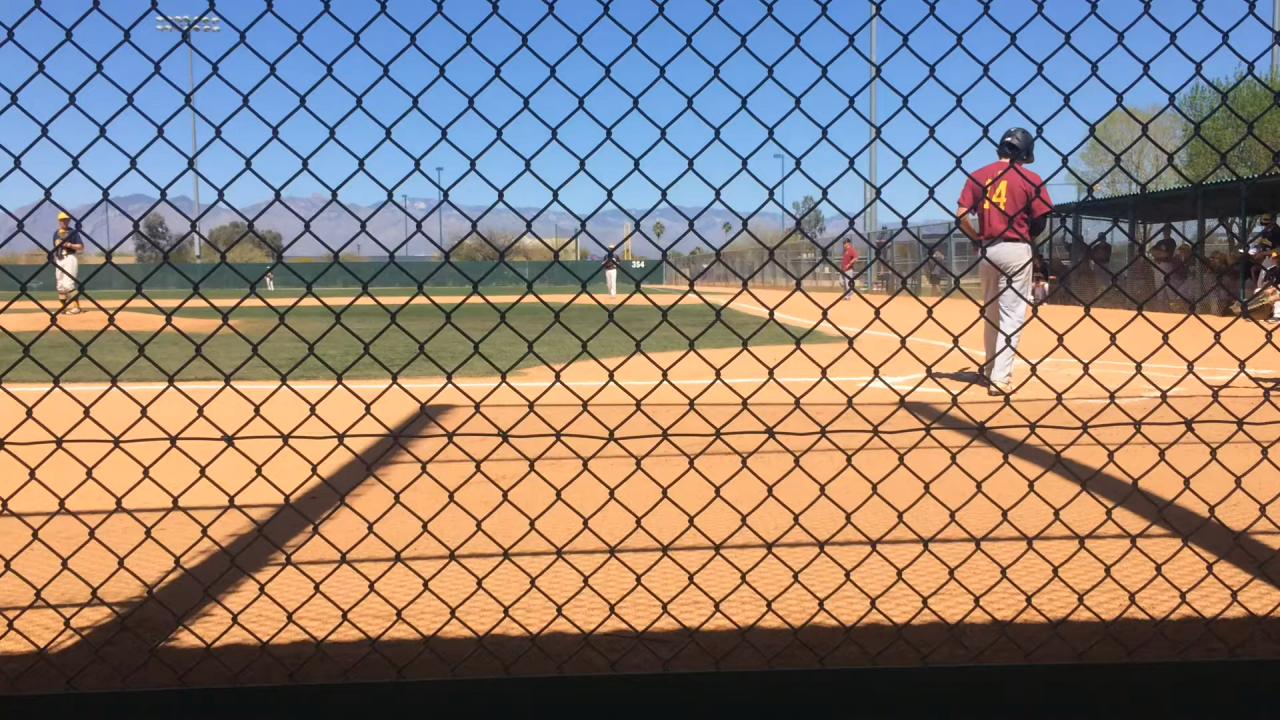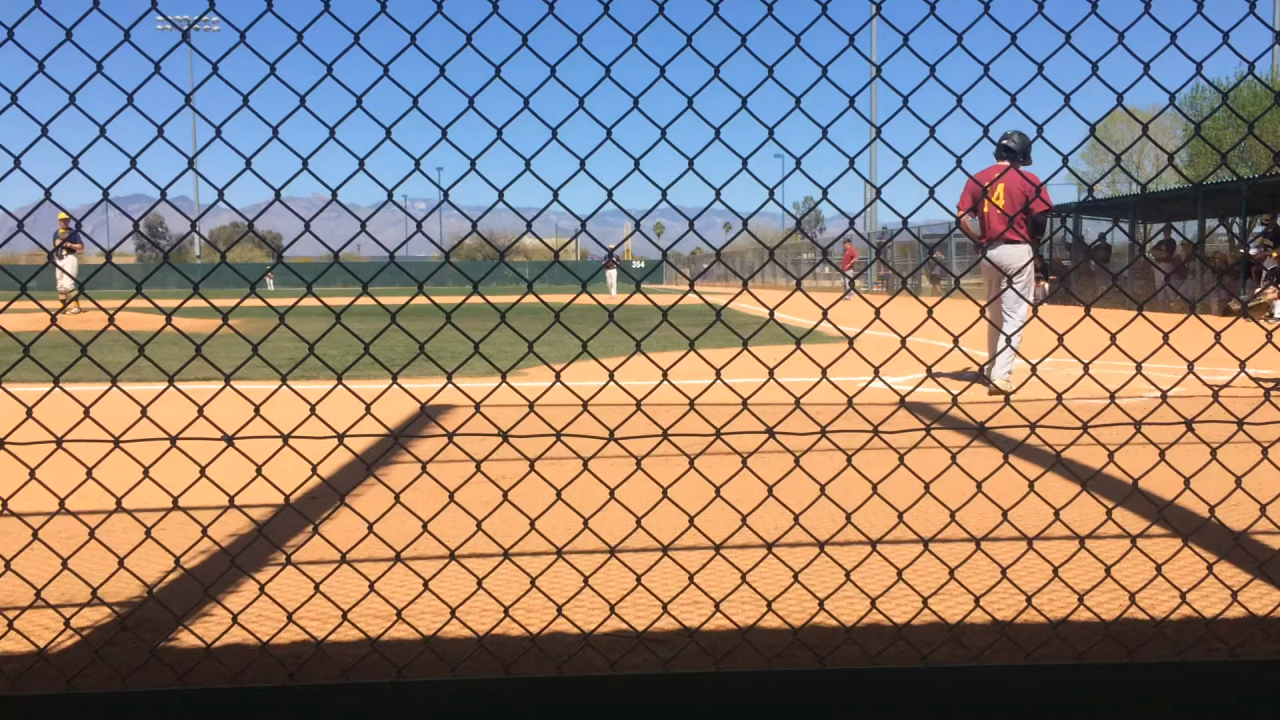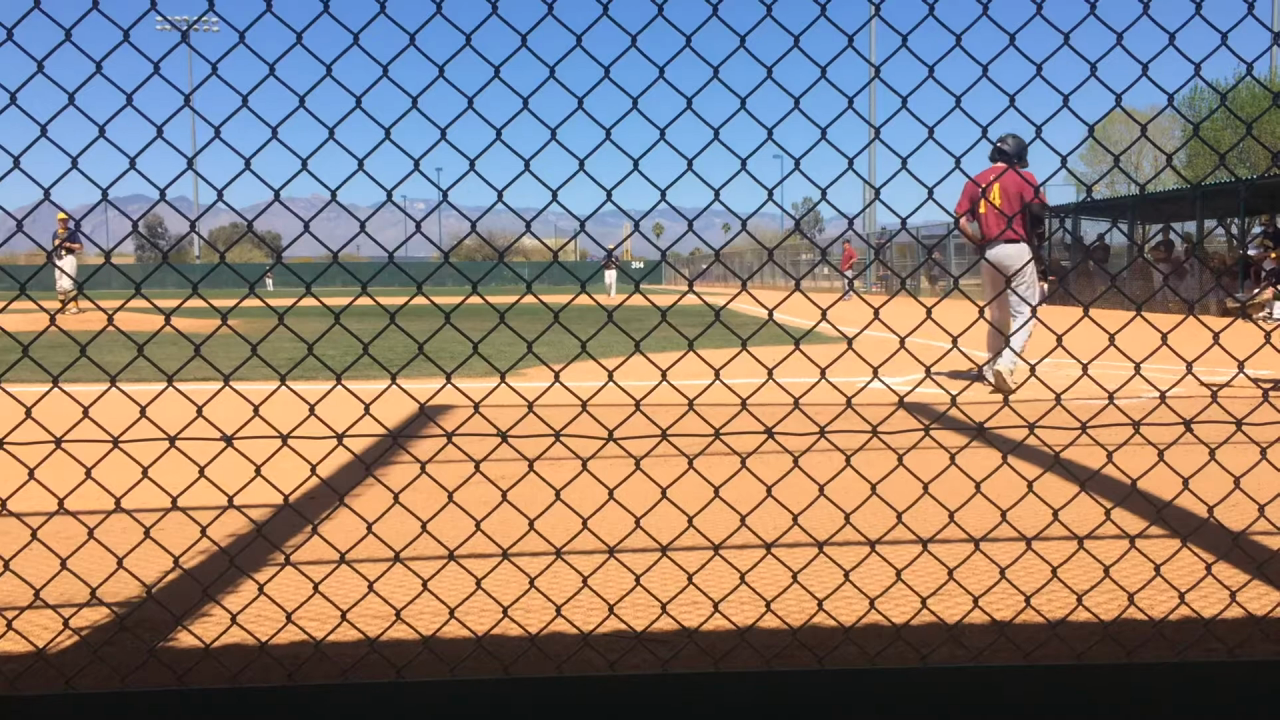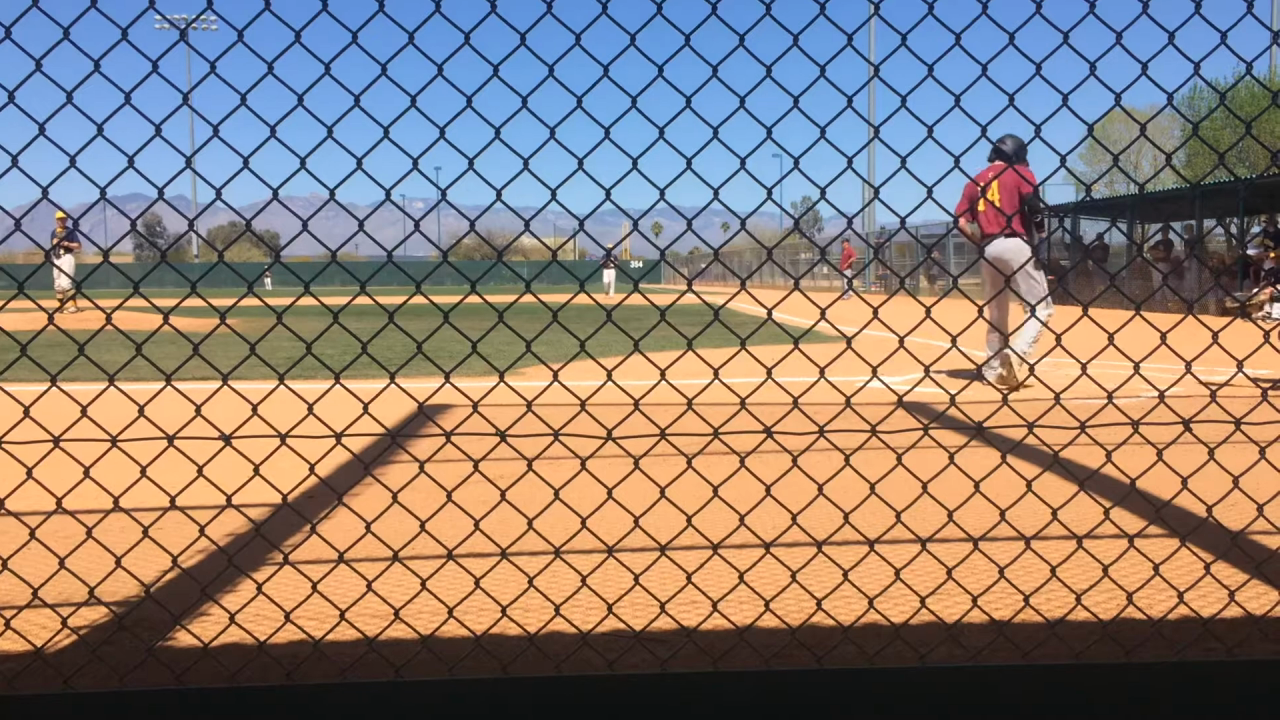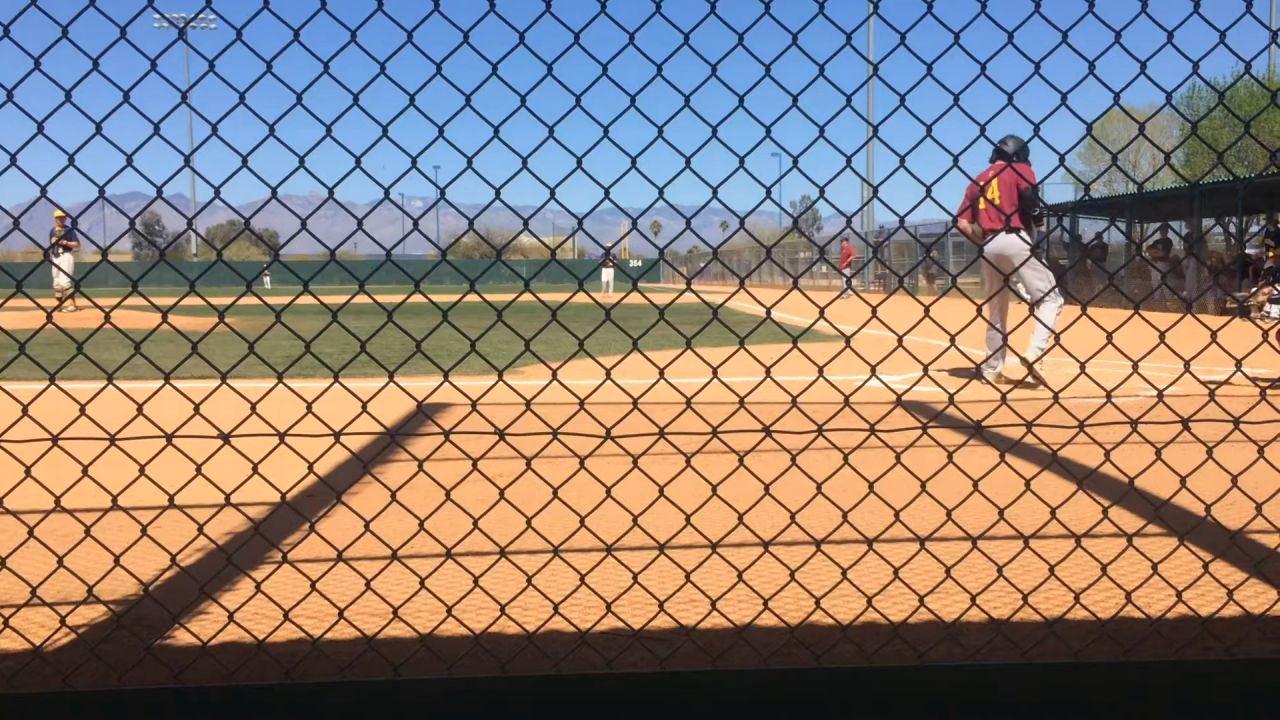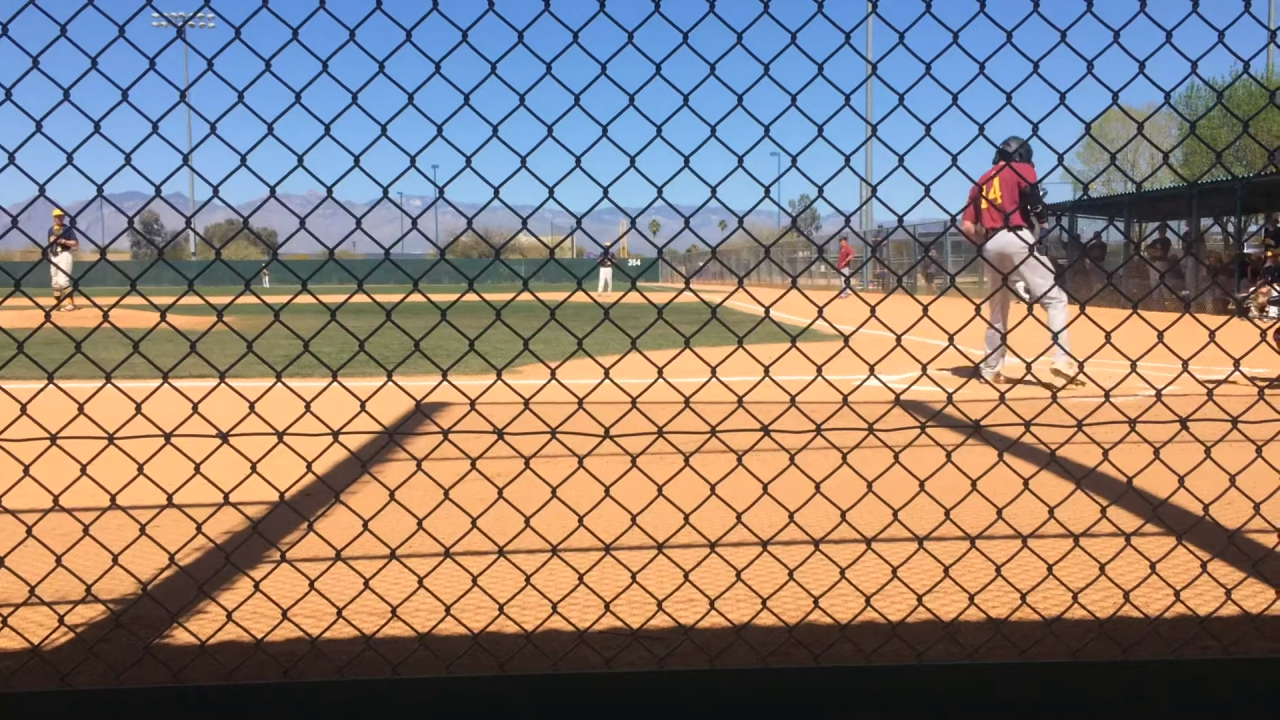
dt=0.1s
person 1, frame 1
left shoulder: (978, 175)
right shoulder: (1030, 178)
left elbow: (961, 214)
right elbow: (1040, 220)
left wrist: (977, 239)
right wrist: (1028, 237)
left hip: (988, 251)
right hip: (1016, 250)
left knee: (992, 314)
right knee: (1013, 316)
left ankle: (991, 371)
right ankle: (1000, 377)
person 1, frame 2
left shoulder: (977, 179)
right shoulder: (1028, 179)
left elbow: (961, 217)
right elbow: (1040, 219)
left wrist: (978, 241)
right wrist: (1033, 240)
left hip: (990, 253)
right hip: (1018, 252)
left knee: (995, 315)
right knee: (1014, 317)
left ankle: (994, 370)
right ankle: (1000, 375)
person 1, frame 3
left shoulder: (975, 181)
right shoulder: (1022, 177)
left elbow: (961, 221)
right elbow: (1036, 211)
right wrist: (1039, 240)
left hip: (990, 252)
right hip: (1016, 250)
left knee: (997, 315)
right knee: (1025, 315)
left ankle: (992, 371)
right ankle: (1004, 364)
person 1, frame 4
left shoulder: (975, 181)
right shoulder: (1021, 174)
left elbow: (961, 222)
right elbow: (1034, 203)
right wrist: (1041, 232)
left hip: (989, 250)
right hip: (1016, 246)
left knee: (996, 314)
right knee: (1041, 308)
left ankle: (993, 371)
right ankle: (1017, 354)
person 1, frame 5
left shoulder: (979, 180)
right shoulder: (1019, 169)
left elbow: (963, 223)
right elbow: (1029, 193)
right wrist: (1039, 226)
left hip: (989, 245)
right hip: (1016, 242)
left knee: (997, 312)
right knee: (1051, 300)
left ankle: (992, 370)
right ankle: (1034, 354)
person 1, frame 6
left shoulder: (981, 182)
right shoulder: (1021, 169)
left elbow: (967, 225)
right elbow: (1030, 191)
right wrist: (1042, 222)
left hip: (991, 246)
right hip: (1017, 240)
left knee: (997, 312)
right knee: (1055, 299)
left ankle: (991, 369)
right ankle: (1061, 358)
